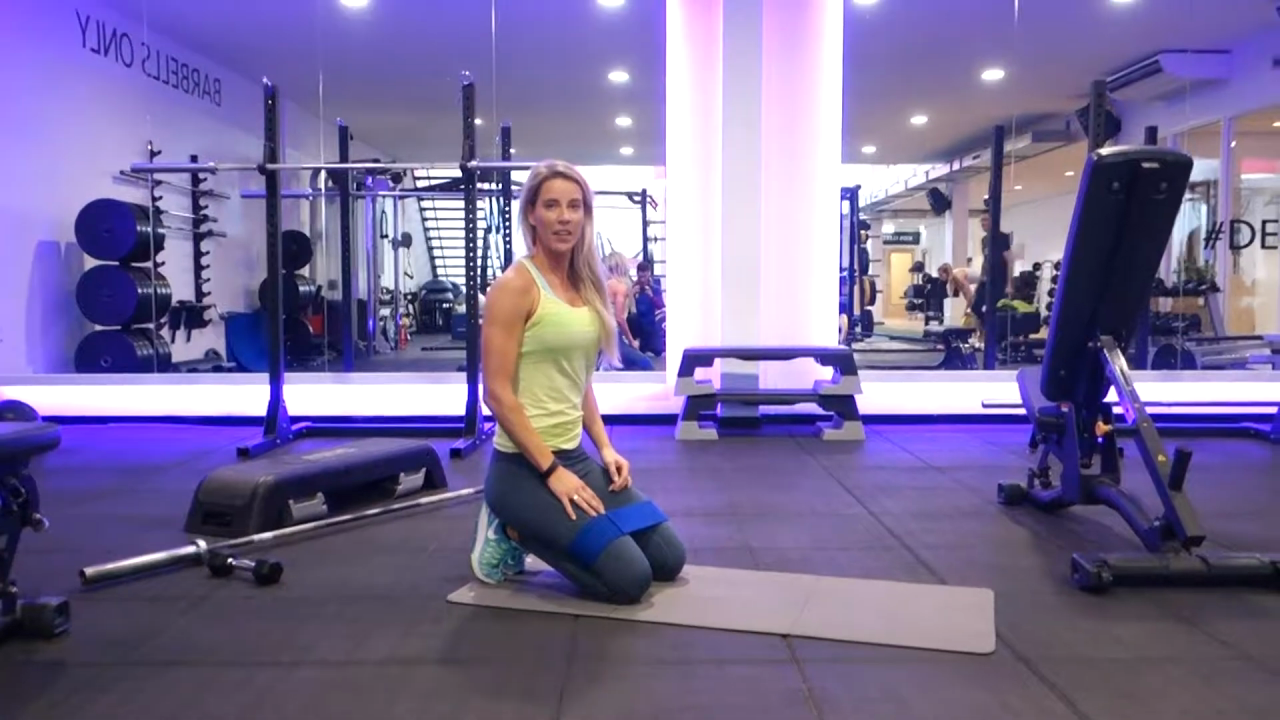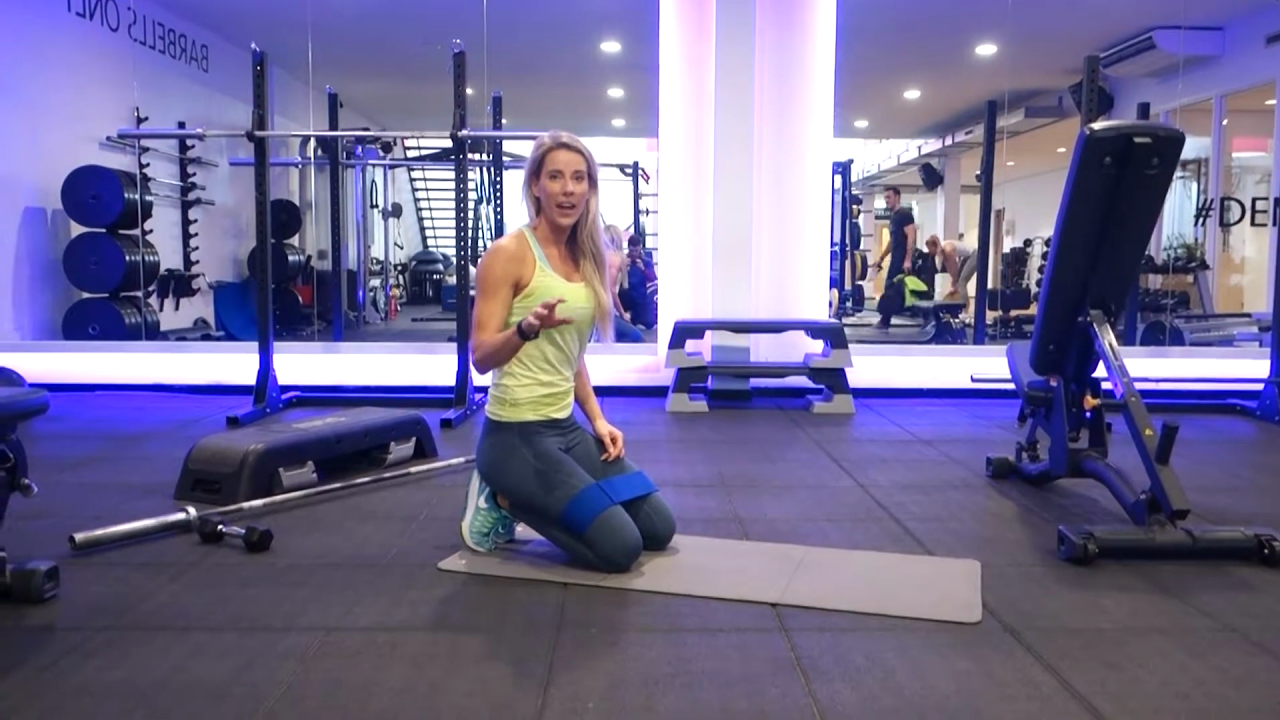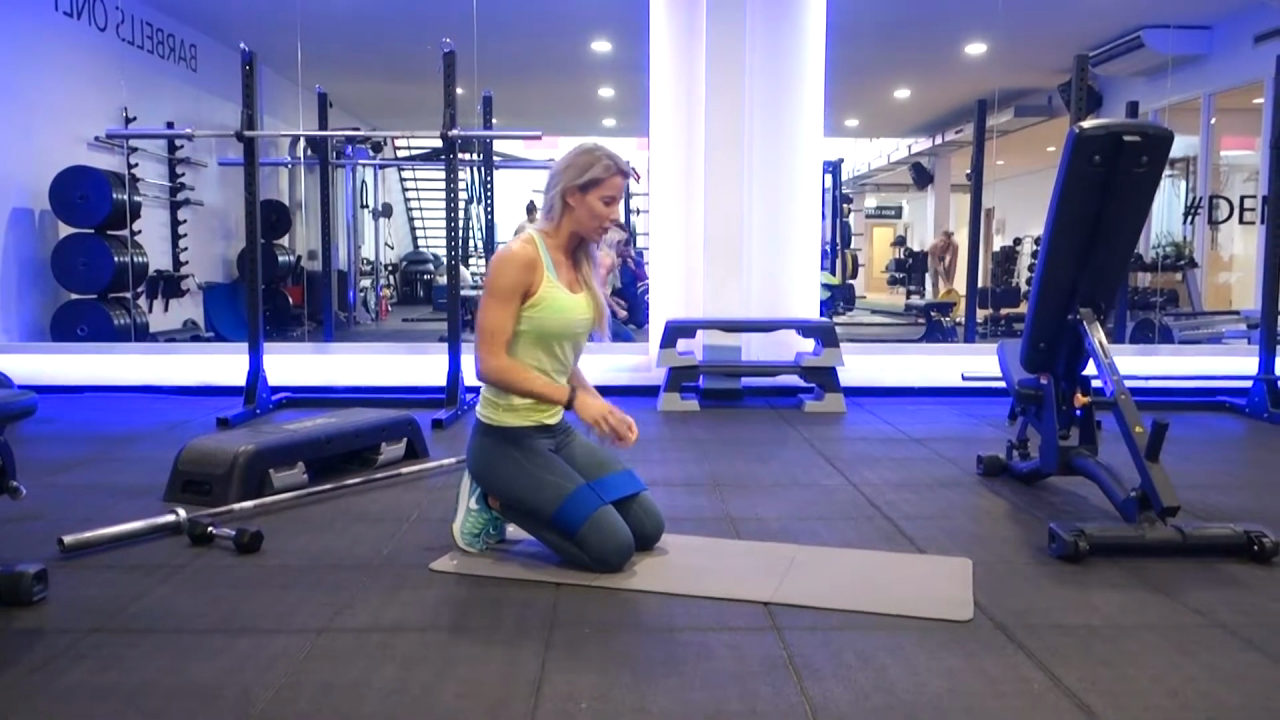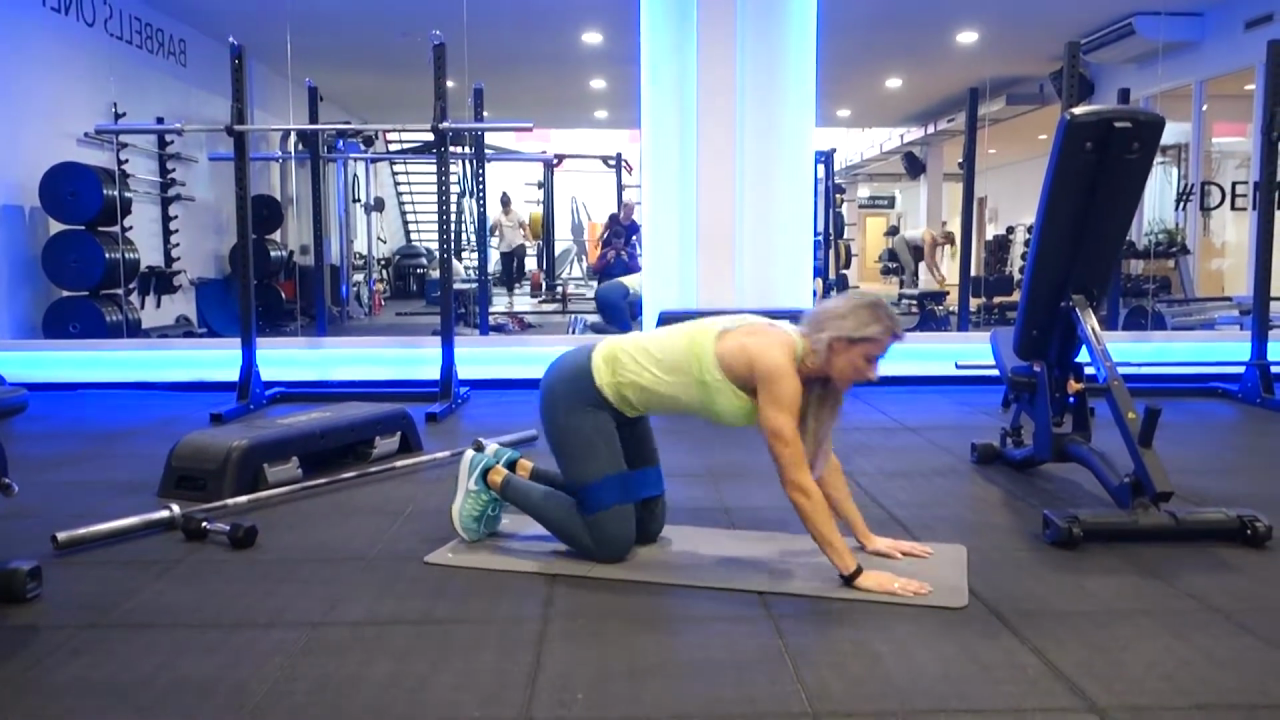
dt=1s
person 1, frame 1
left shoulder: (585, 285)
right shoulder: (515, 286)
right elbow: (497, 394)
left wrist: (604, 447)
right wrist: (551, 472)
left hip: (575, 456)
right hip: (524, 467)
left knee: (669, 559)
right knee: (629, 578)
left ankle: (535, 530)
right ankle: (511, 535)
person 1, frame 2
left shoulder: (586, 258)
right shoulder: (509, 253)
right elbow: (482, 357)
left wrist: (597, 419)
right wrist: (528, 327)
left hip: (567, 427)
right hip: (514, 435)
left knee: (659, 529)
right knee: (620, 547)
left ankle: (527, 497)
right ankle: (503, 503)
person 1, frame 3
left shoulder: (582, 261)
right shoulder: (519, 257)
right elbow: (490, 365)
left wrist: (600, 406)
right wrist: (574, 400)
left hip: (557, 432)
right hip: (506, 439)
left knee: (648, 529)
right knee: (612, 548)
left ankle: (515, 497)
right ankle: (493, 503)
person 1, frame 4
left shoulder: (798, 356)
right shoulder: (776, 360)
left elbow: (821, 460)
right elbow: (798, 485)
left wrist: (868, 539)
right wrist: (854, 572)
left hip: (613, 395)
right hip: (583, 388)
left knee: (647, 526)
right knee: (611, 543)
left ankle: (516, 468)
right ankle: (493, 478)
